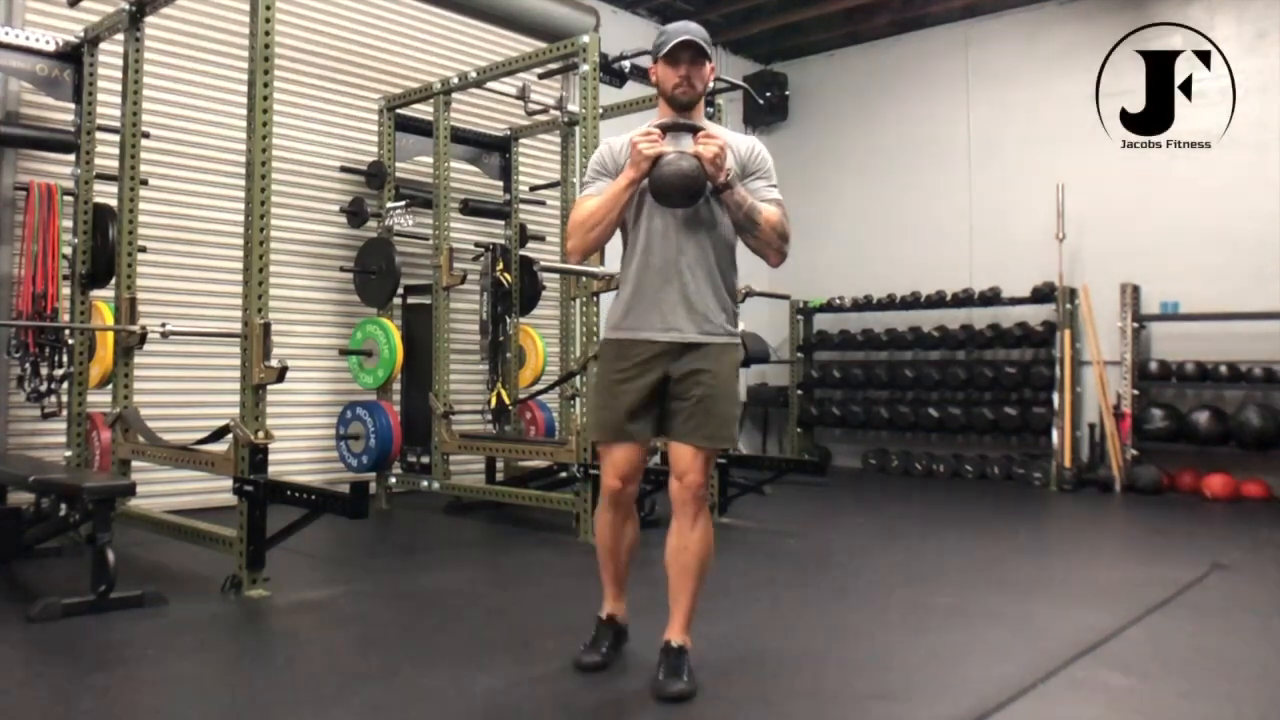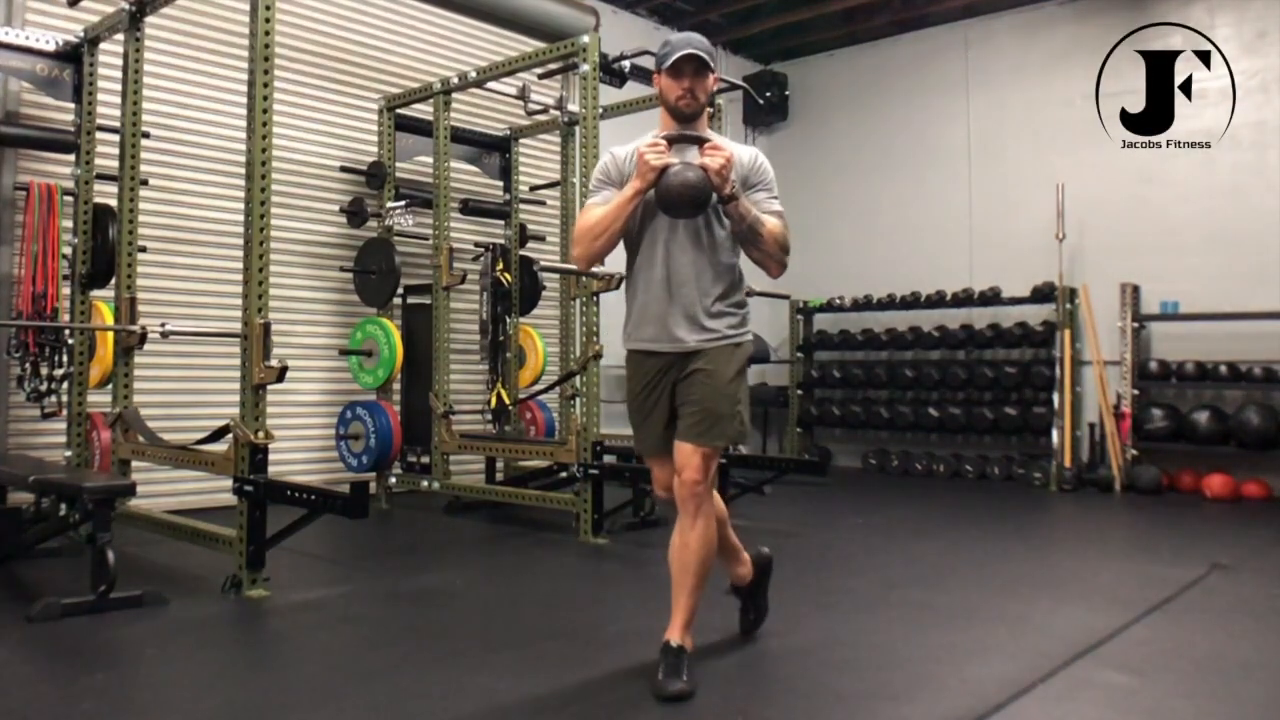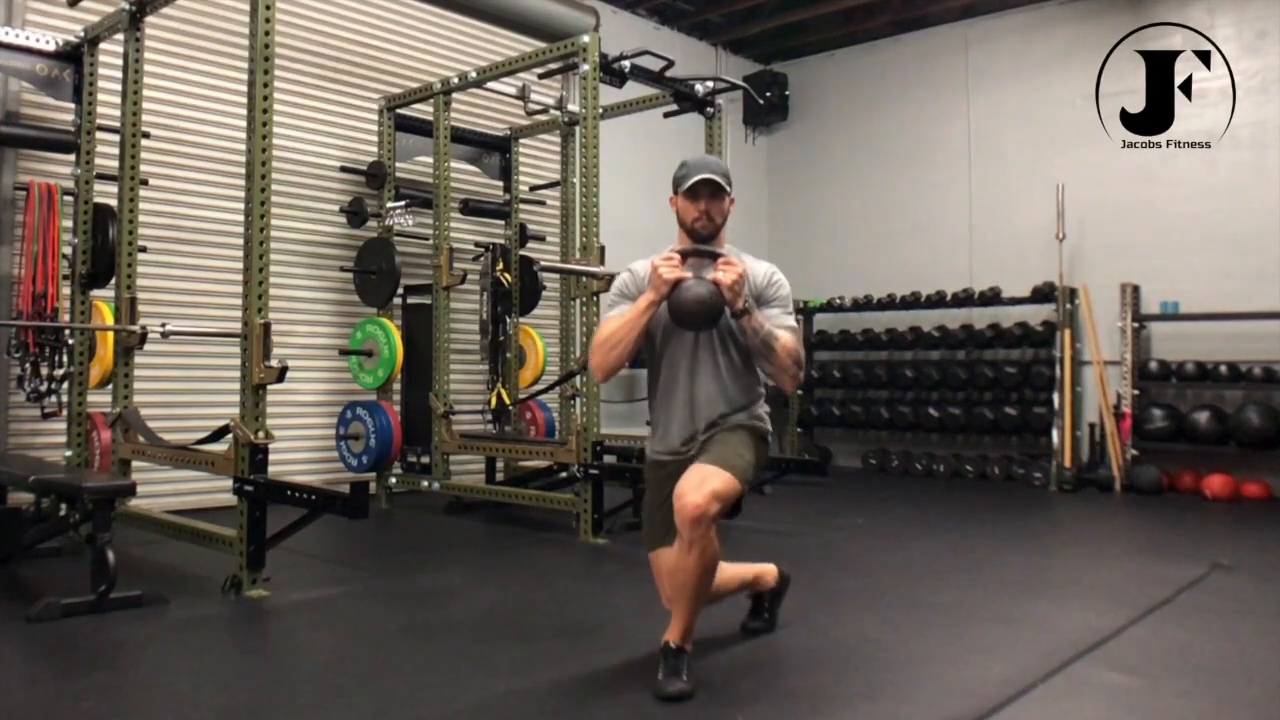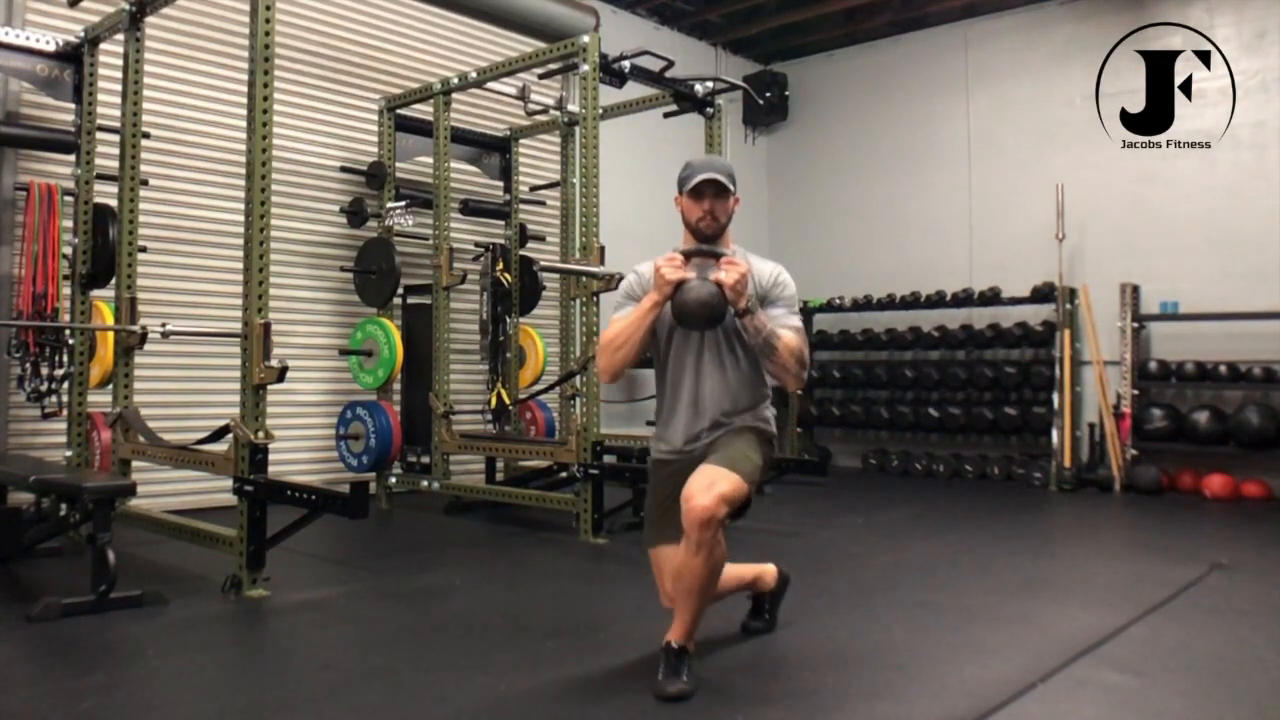
dt=0.7s
person 1, frame 1
left shoulder: (743, 151)
right shoulder: (616, 150)
left elbow: (776, 248)
right elbow: (577, 245)
left wrist: (723, 181)
right wrist: (633, 174)
left hip: (706, 342)
right hip: (631, 338)
left knee: (689, 488)
right knee: (618, 484)
left ankle: (676, 642)
right ankle: (613, 615)
person 1, frame 2
left shoulder: (745, 160)
right shoulder: (620, 161)
left elbow: (777, 260)
right elbow: (583, 253)
left wrist: (729, 193)
right wrist: (638, 185)
left hip: (715, 342)
right hip: (648, 345)
left knee: (692, 485)
right knee: (670, 487)
left ankle: (677, 642)
right ankle: (746, 568)
person 1, frame 3
left shoulder: (763, 278)
right shoulder: (639, 278)
left elbow: (791, 377)
right elbow: (600, 367)
left wrist: (741, 306)
right wrist: (653, 295)
left hip: (735, 430)
right hip: (669, 446)
left knee: (693, 505)
right knee: (683, 592)
left ankle: (676, 647)
right ankle: (766, 578)
person 1, frame 4
left shoulder: (768, 278)
right shoulder: (644, 279)
left elbow: (795, 377)
right elbow: (607, 369)
left wrist: (744, 306)
right wrist: (657, 296)
left hip: (741, 432)
right hip: (673, 445)
left knee: (701, 508)
right knee: (680, 593)
left ankle: (677, 648)
right ankle: (766, 578)
